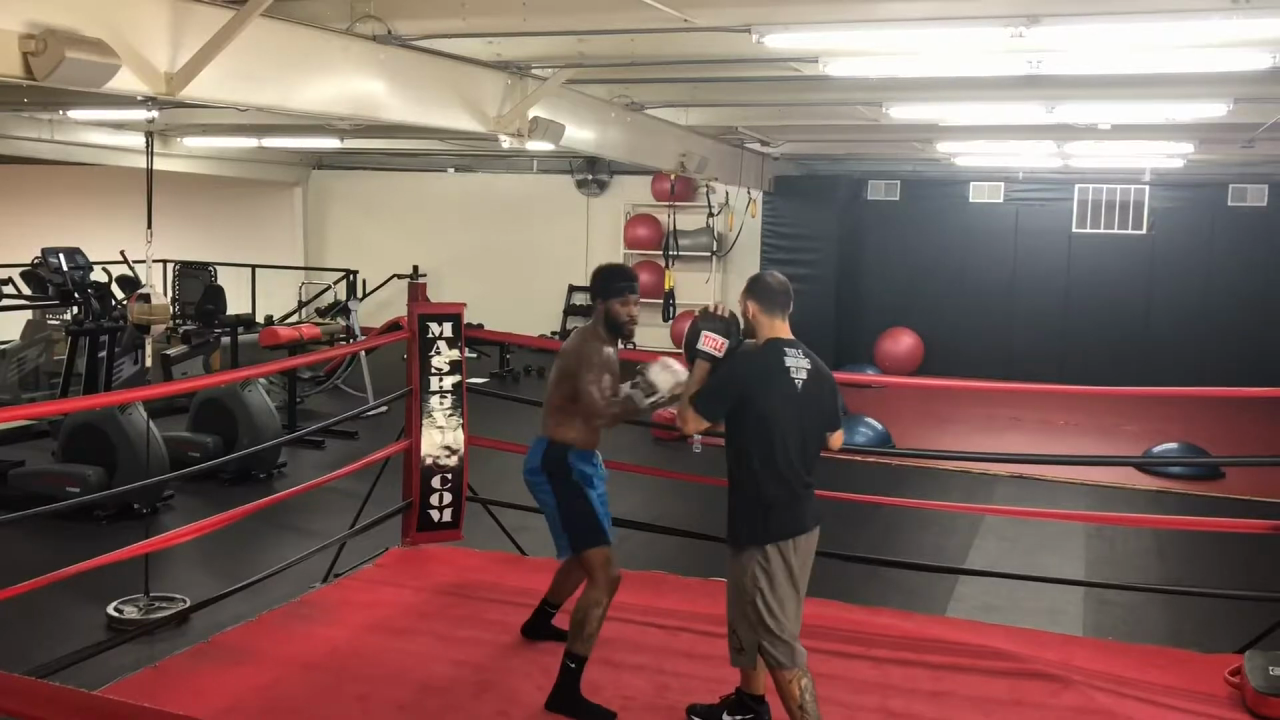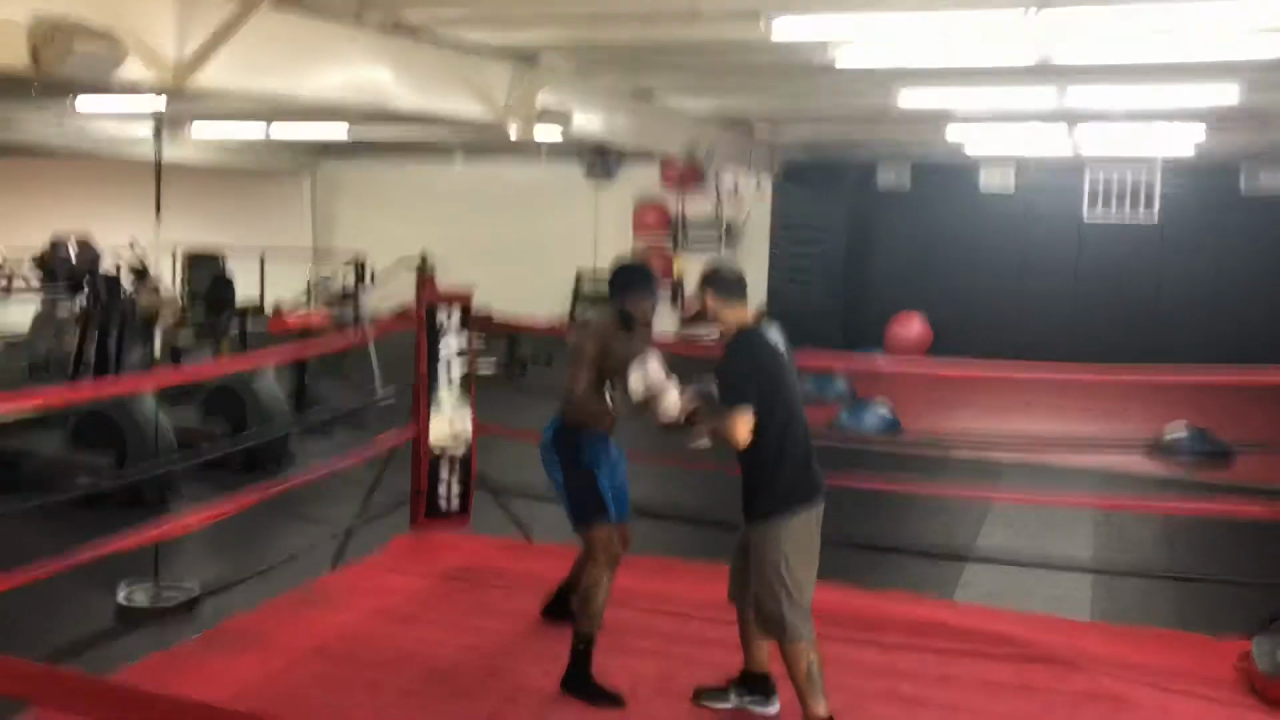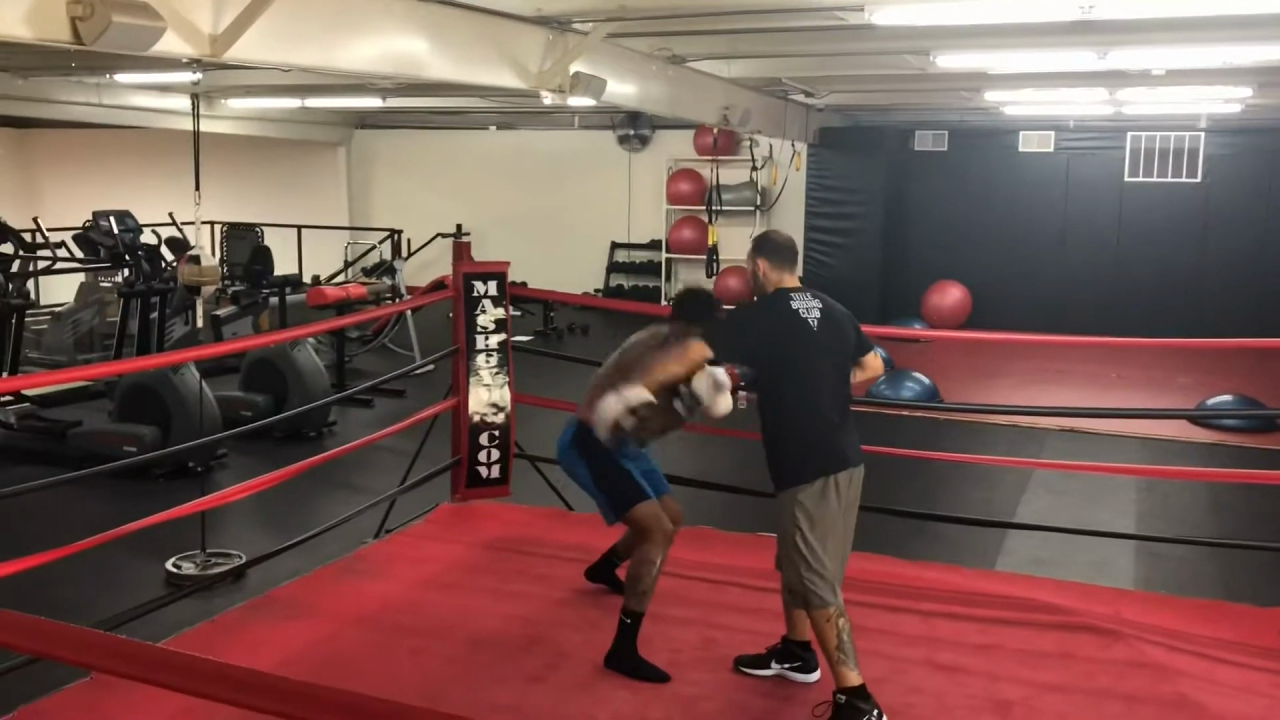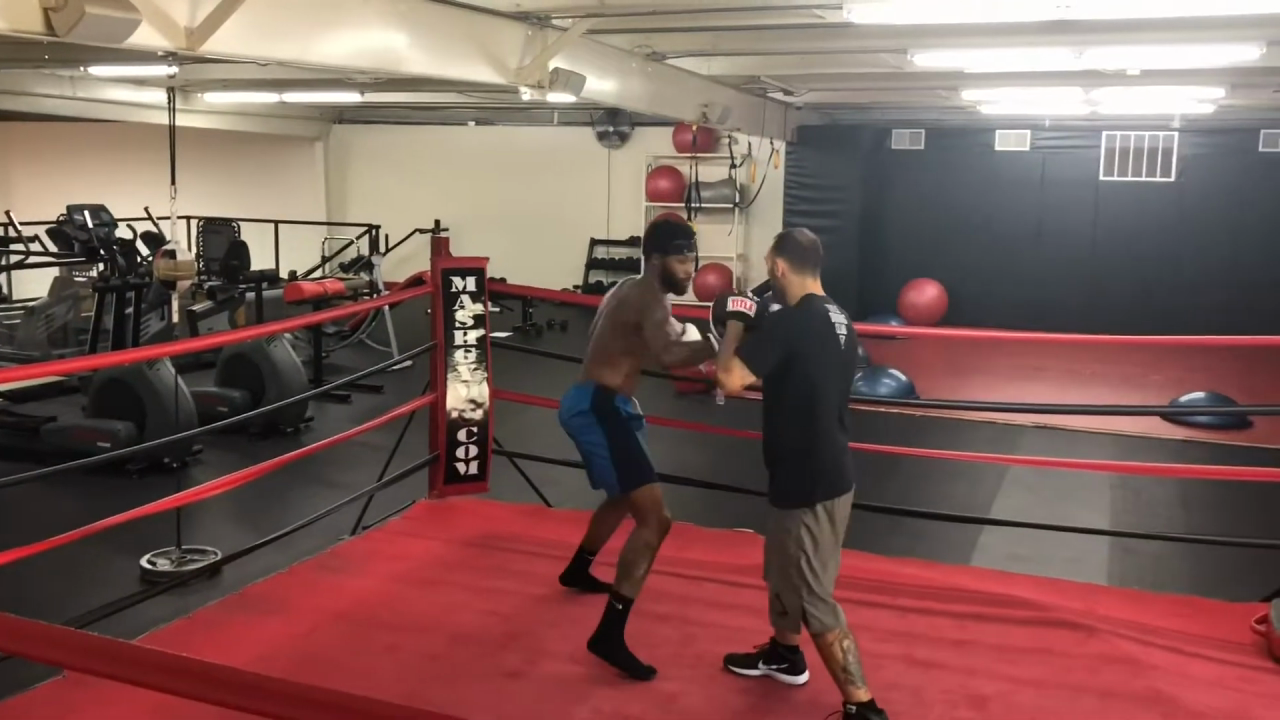
dt=1s
person 1, frame 1
left shoulder: (743, 366)
right shoulder: (818, 370)
left elbow: (689, 421)
right elbow: (834, 441)
left wrist: (708, 355)
left hip: (765, 525)
right hip: (801, 517)
left knee: (776, 638)
right knee: (748, 619)
person 1, frame 2
left shoulder: (740, 353)
right shoulder: (766, 333)
left elbow: (738, 432)
left wrist: (704, 419)
left hip: (785, 499)
right hip: (779, 490)
left knee: (786, 612)
right knee: (748, 590)
person 1, frame 3
left shoulder: (760, 314)
right shoulder: (832, 312)
right elbow: (872, 367)
left hip: (807, 468)
right hip: (843, 458)
left knee: (816, 582)
right knee: (795, 564)
right ankle: (794, 651)
person 1, frame 4
left shoulder: (788, 324)
right shoulder: (839, 322)
left elbow: (730, 378)
left wrist: (735, 322)
left hip: (807, 484)
right hip: (829, 473)
left knee: (813, 596)
right knee: (785, 572)
right ankle: (784, 654)
person 2, frame 1
left shoulder: (609, 348)
right shoulder: (587, 347)
left elbow: (610, 407)
right elbow: (605, 413)
left wrist: (656, 383)
right wrist: (655, 388)
left hip: (581, 463)
right hip: (560, 466)
left knee: (586, 558)
right knee: (606, 576)
left ankle: (539, 622)
person 2, frame 2
left shoulder: (640, 334)
right shoulder: (591, 337)
right elbow: (577, 408)
right wrist: (624, 389)
left hip: (605, 444)
right hip: (573, 446)
left knee: (613, 543)
right knee: (605, 551)
left ankle: (561, 604)
right ankle: (577, 672)
person 2, frame 3
left shoulder: (672, 347)
right shoulder: (652, 352)
left elbow: (662, 403)
right elbow: (644, 426)
left wrist: (702, 393)
right wrist: (693, 398)
left hip: (617, 438)
right hip: (589, 443)
left knee: (668, 520)
right knee: (657, 532)
left ankle: (603, 569)
right ankle: (622, 651)
person 2, frame 4
left shoulder: (634, 291)
right shoulder: (648, 297)
right elbow: (670, 356)
left wrist: (686, 343)
left hip: (597, 405)
right hip: (598, 409)
left knee: (623, 498)
right knee: (655, 519)
left ankle: (577, 571)
right ankle: (609, 636)
